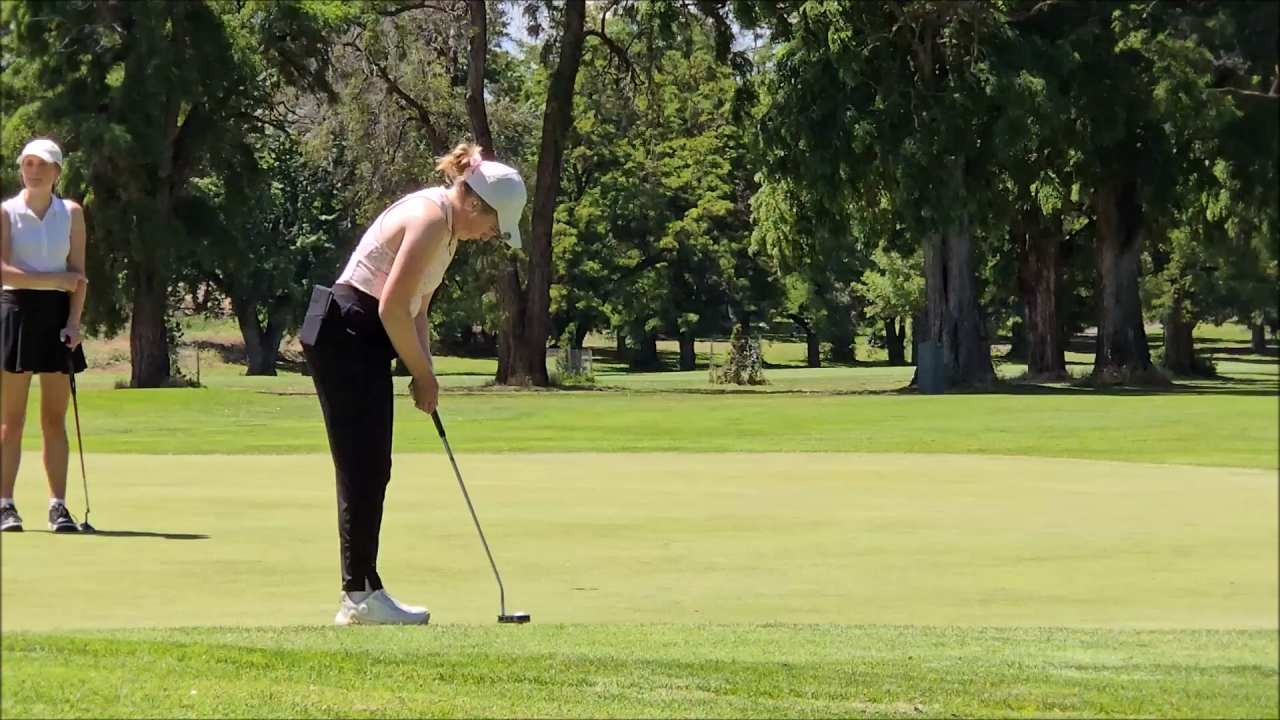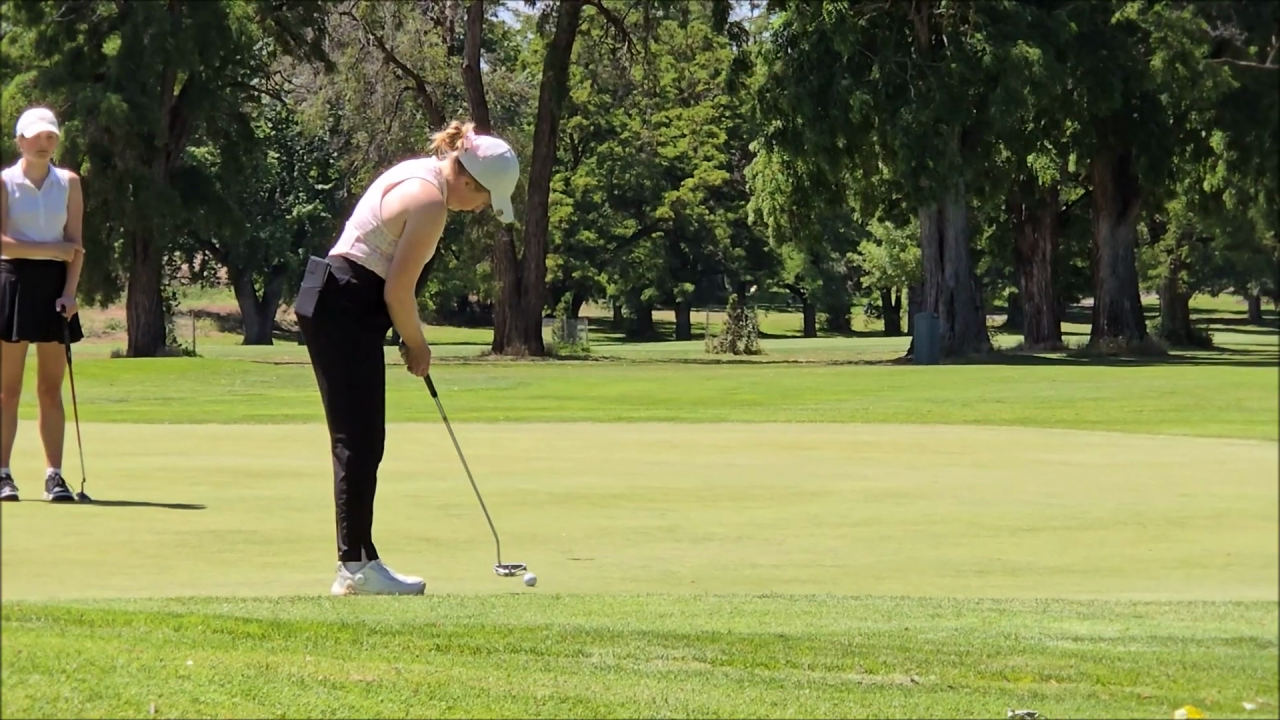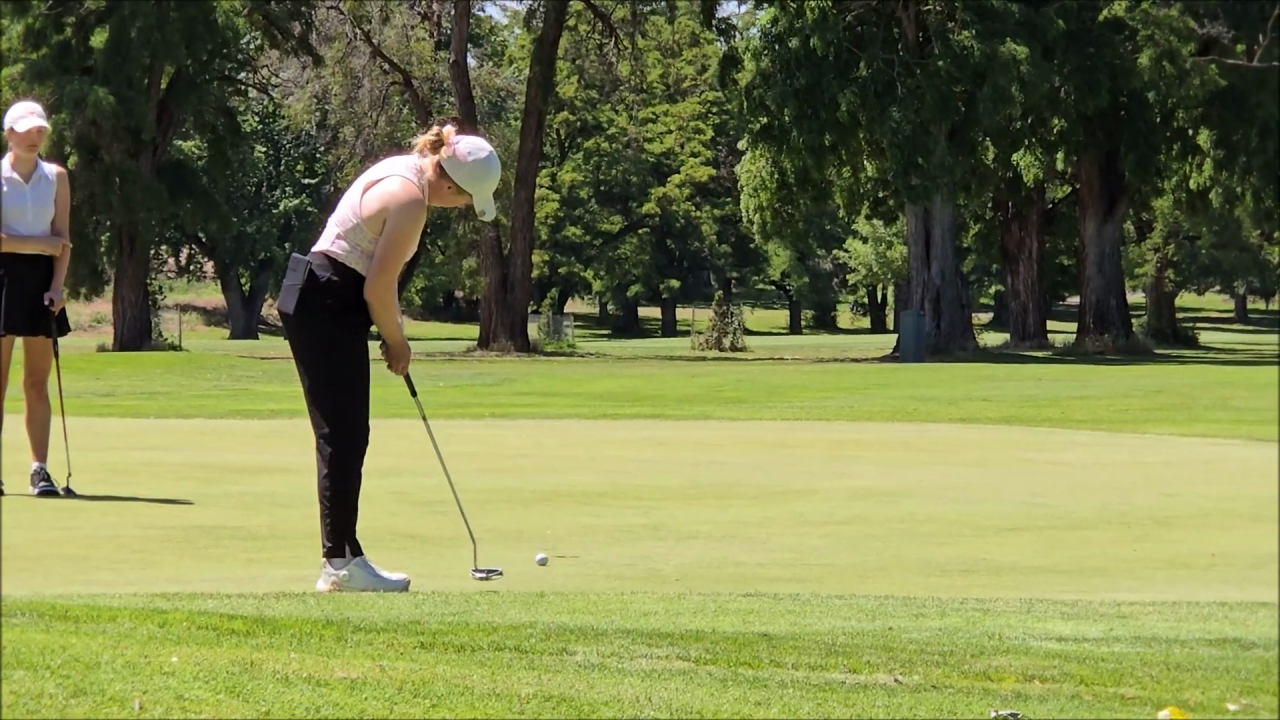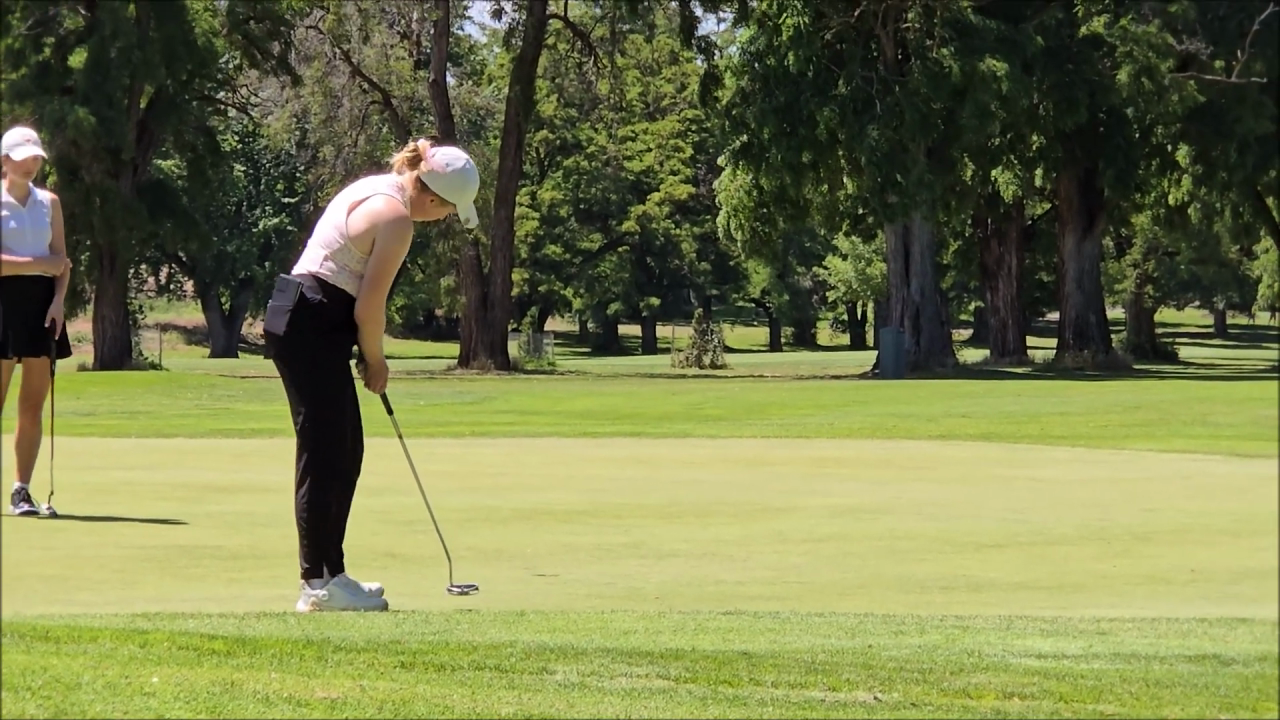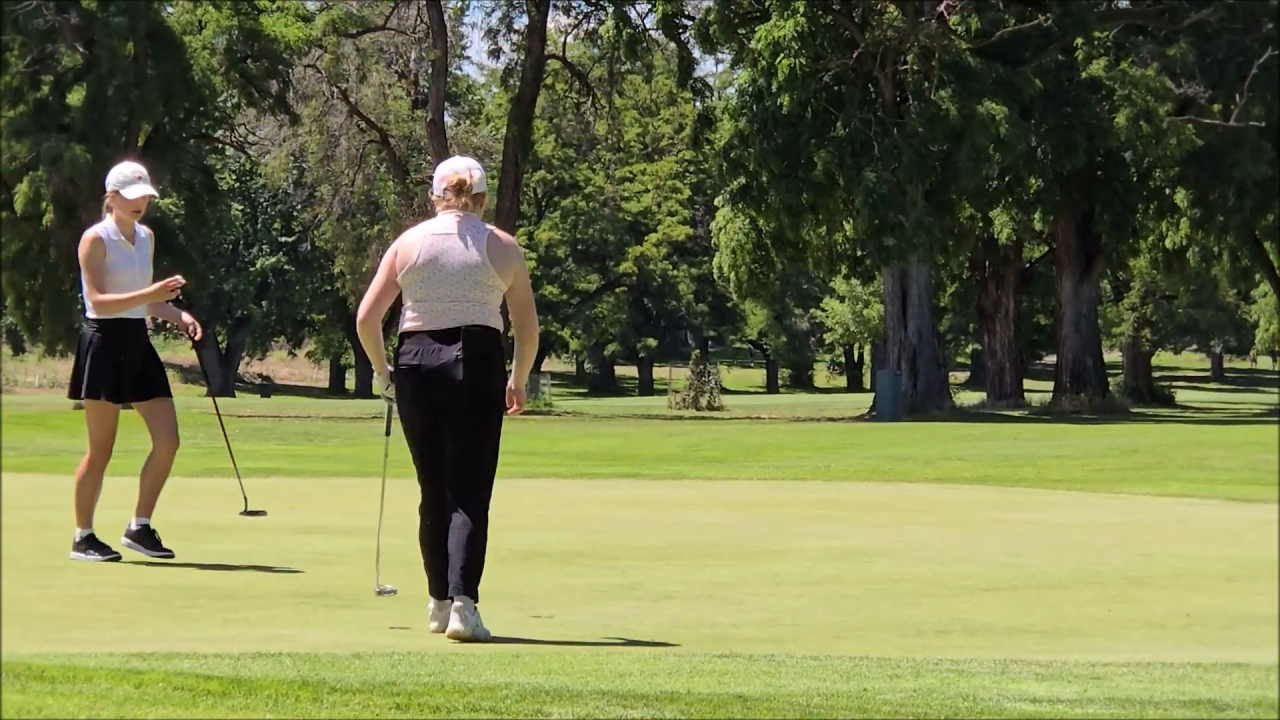
dt=1s
person 1, frame 1
left shoulder: (446, 226)
right shoulder: (430, 218)
left elbow: (415, 306)
right elbow: (392, 309)
left wrist: (424, 368)
right wrist: (422, 374)
left hip: (363, 341)
right hip: (346, 337)
left knee: (369, 471)
right knee: (363, 470)
left ankle: (360, 593)
right ankle: (360, 597)
person 1, frame 2
left shoulder: (421, 172)
right shoulder: (430, 200)
right elbow: (398, 291)
left wrist: (410, 337)
right wrist: (417, 345)
left hip: (339, 305)
right hip: (344, 309)
left knee: (359, 440)
right knee: (360, 441)
left ankle: (356, 562)
right ankle: (356, 566)
person 1, frame 3
left shoulder: (405, 168)
right shoulder: (410, 199)
right elbow: (378, 289)
left wrist: (390, 334)
right wrist: (396, 342)
left hip: (319, 300)
right hip: (326, 307)
left knee: (343, 436)
right knee: (344, 437)
left ankle: (341, 558)
right ankle: (340, 563)
person 1, frame 4
left shoulder: (371, 187)
right shoulder: (396, 216)
right elbow: (370, 307)
left wrist: (364, 353)
right wrist: (374, 359)
left hip: (291, 316)
right hip: (311, 326)
left knee: (342, 450)
right knee: (326, 455)
left ankle: (330, 574)
right ankle: (319, 583)
person 1, frame 5
left shoulder: (408, 242)
right shoulder: (504, 246)
left elbow: (366, 318)
right elbow: (527, 328)
left wrist: (382, 369)
right wrist: (519, 379)
left hip: (416, 364)
right hip: (476, 366)
left knee: (435, 491)
right knee: (470, 494)
left ankle: (441, 605)
right ankle: (462, 609)
person 2, frame 1
left shoulder: (72, 213)
left elbow: (78, 274)
left wrist: (74, 321)
right wrist: (54, 278)
left hip: (57, 314)
left knee: (55, 419)
left ankle: (58, 507)
person 2, frame 2
left shoulder: (69, 182)
left elbow: (75, 243)
left wrist: (70, 291)
right wrist: (51, 249)
left hip: (54, 283)
left knee: (51, 389)
left ankle: (54, 476)
person 2, frame 3
left shoulder: (56, 176)
left elbow: (62, 237)
left wrist: (58, 285)
right wrist: (39, 244)
left hip: (41, 277)
left knee: (38, 383)
left ankle: (40, 470)
person 2, frame 4
left shoulder: (49, 202)
left elbow: (61, 261)
left wrist: (58, 301)
right wrist: (39, 262)
left hip: (41, 303)
left knee: (33, 406)
person 2, frame 5
left shoulder: (146, 237)
right shoulder: (95, 239)
right elbow: (99, 303)
left wrist: (179, 314)
right wrist: (151, 293)
left hip: (139, 344)
right hip: (105, 343)
left knee: (167, 440)
right knee: (101, 448)
left ankle: (140, 527)
right ankle: (83, 536)
